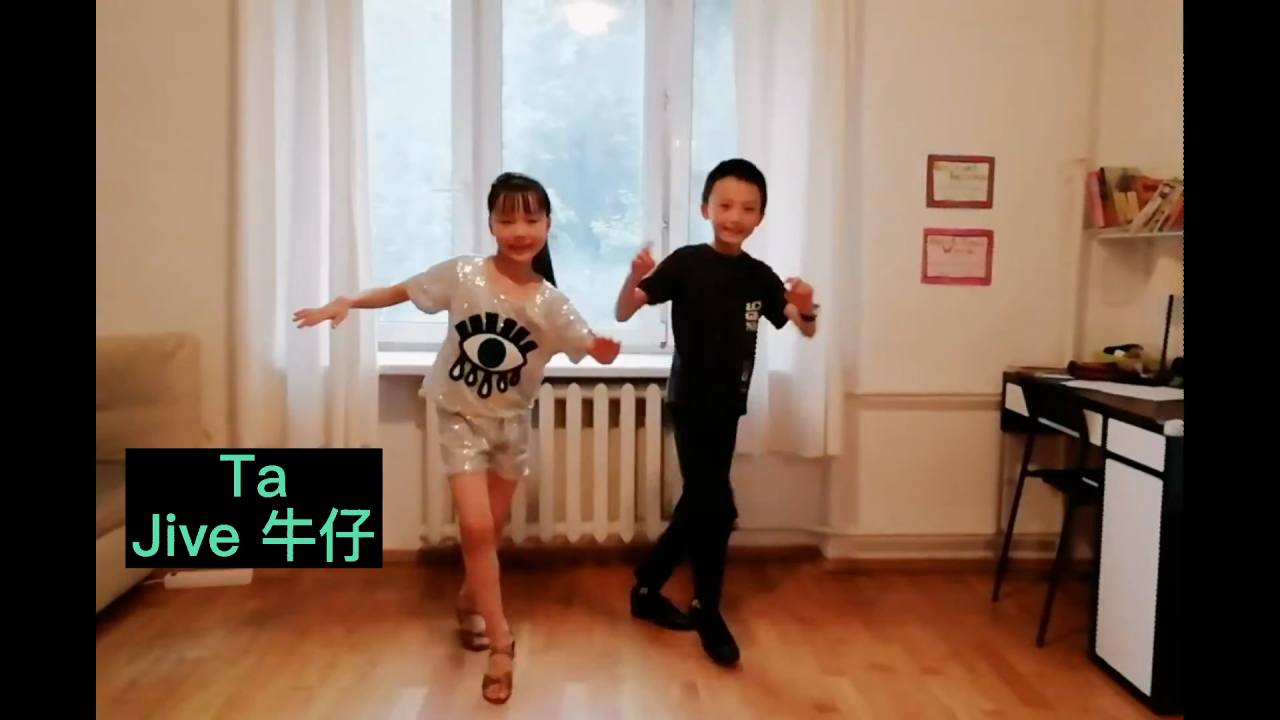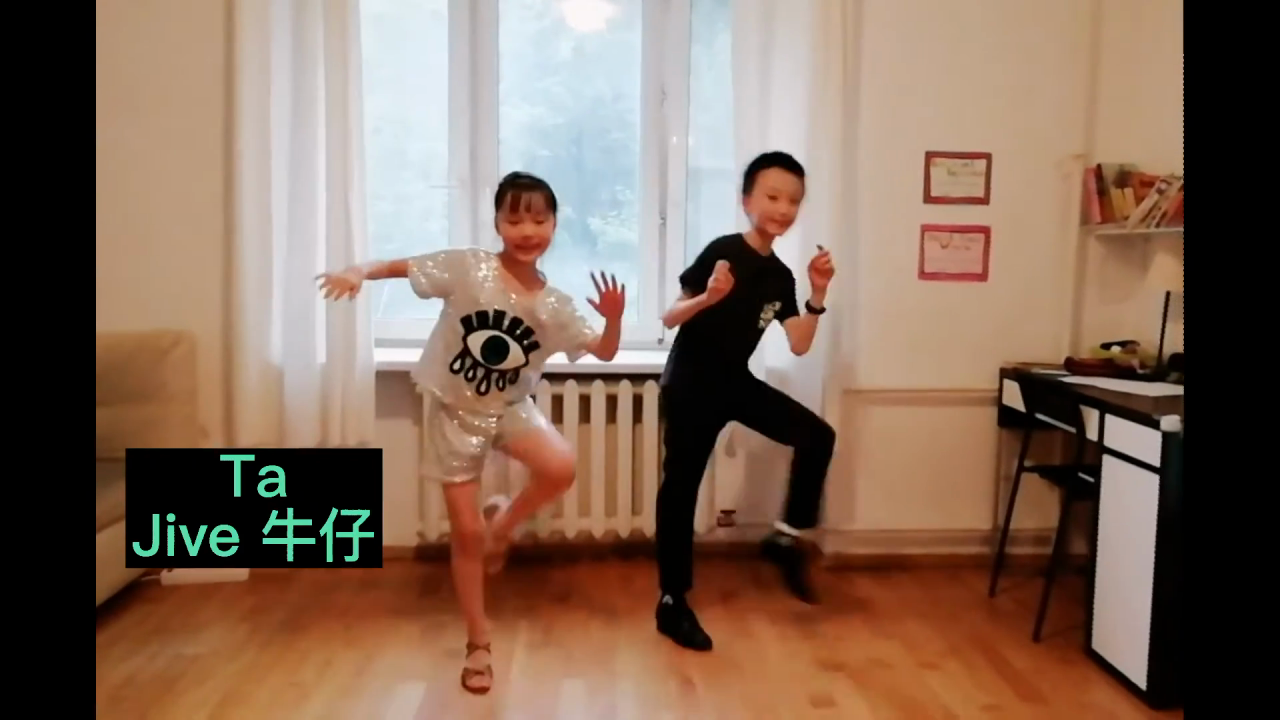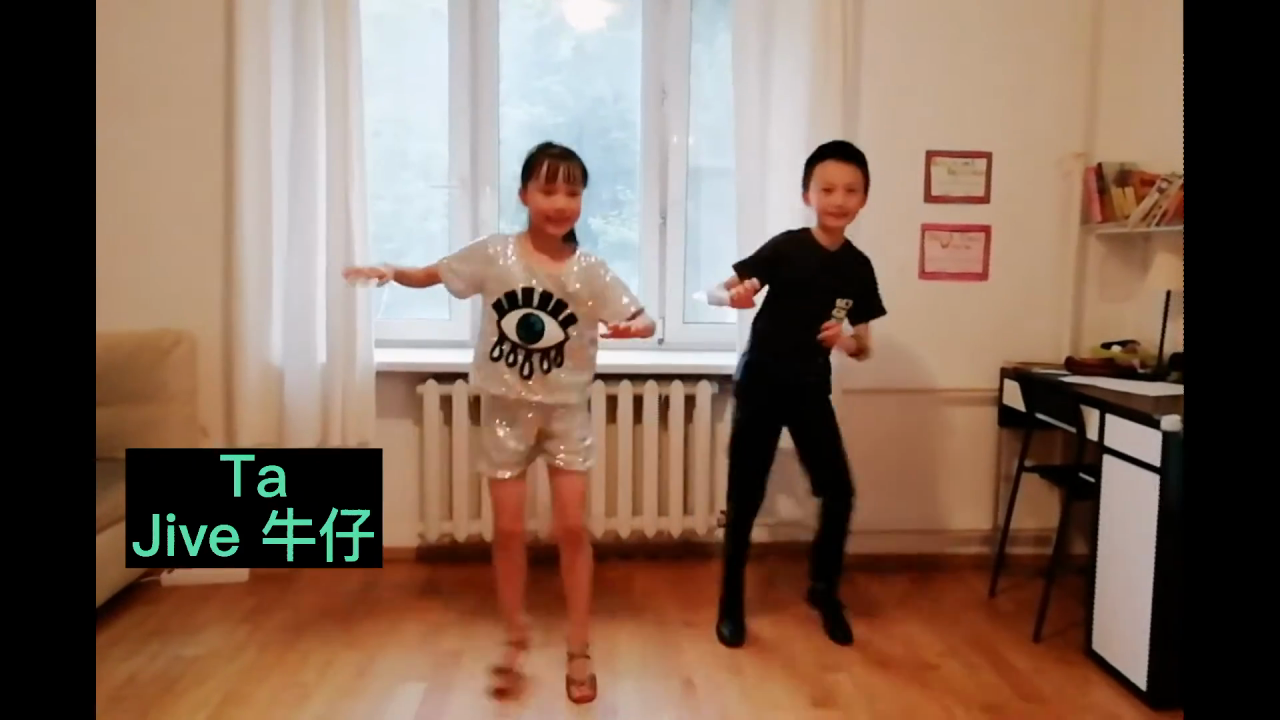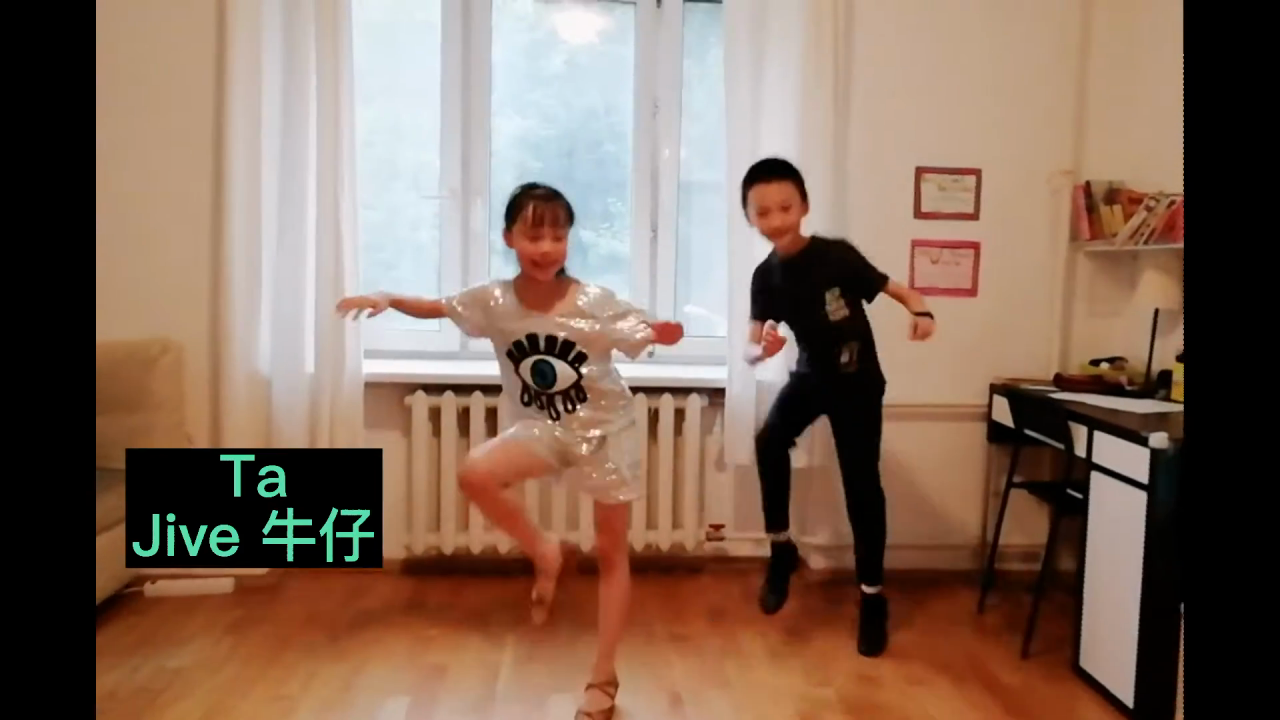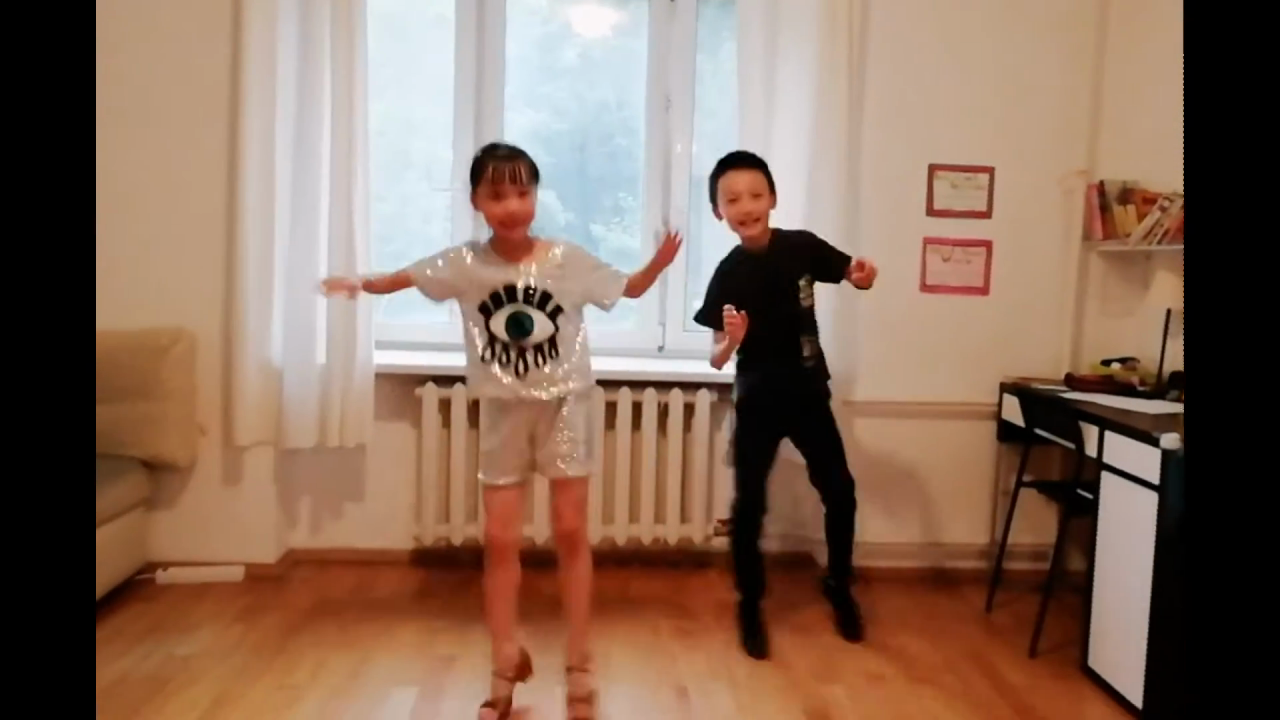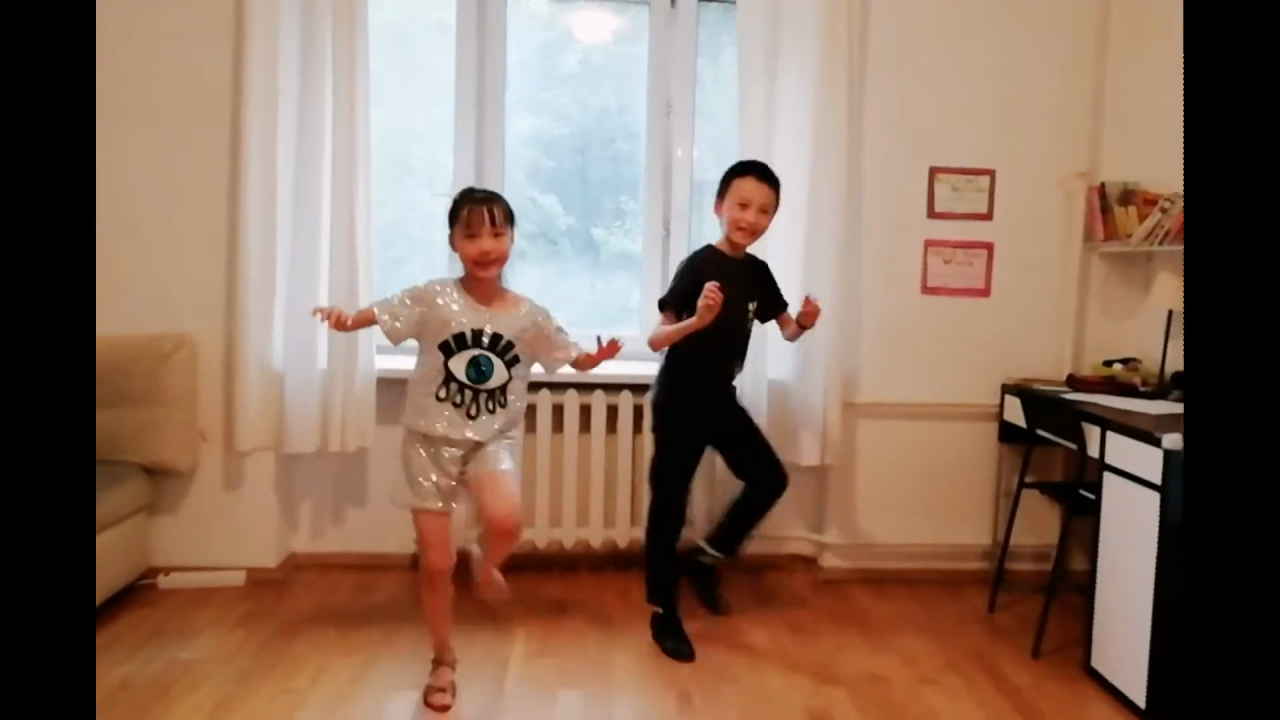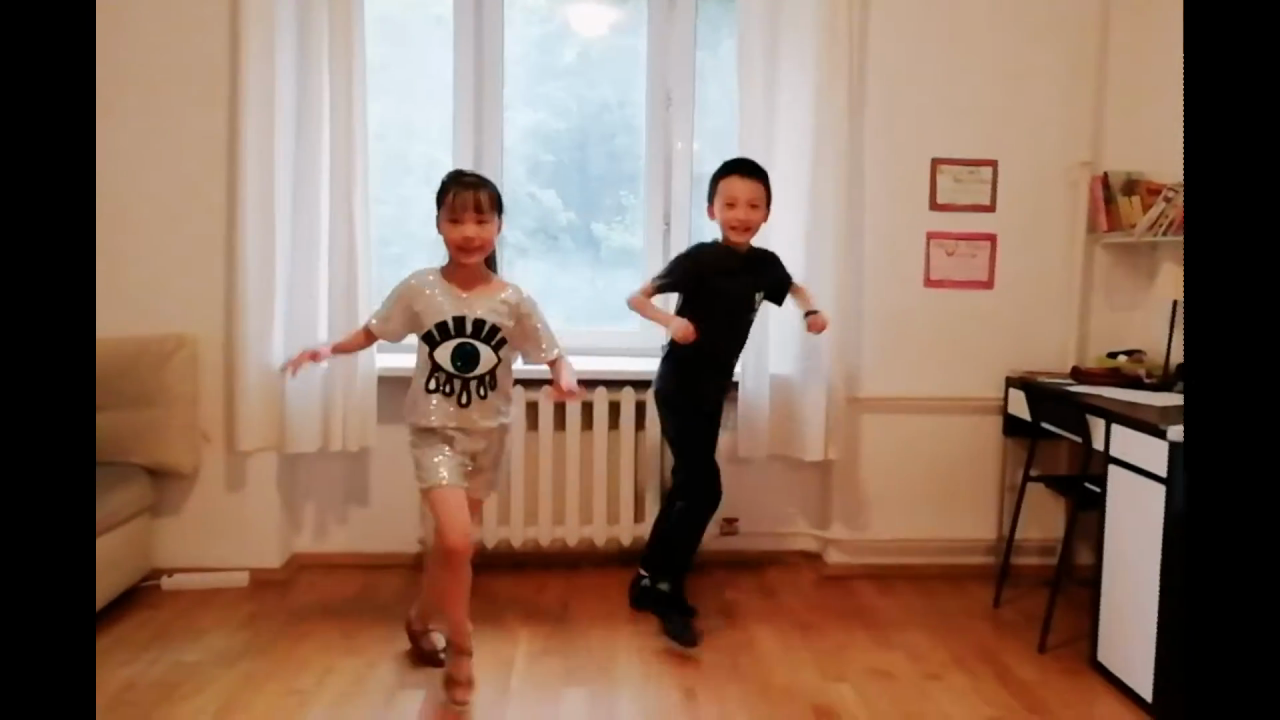
dt=0.4s
person 1, frame 1
left shoulder: (551, 303)
right shoulder: (460, 274)
left elbow: (596, 351)
right elbow: (400, 292)
left wrist: (606, 349)
right wrist: (346, 302)
left hip: (511, 422)
right hip: (460, 419)
left knee: (491, 529)
right knee: (476, 529)
left ankle: (470, 604)
right ankle: (500, 642)
person 1, frame 2
left shoulder: (554, 304)
right shoulder: (465, 267)
left elbow: (603, 351)
right elbow: (401, 266)
left wrist: (613, 320)
right wrist: (358, 271)
left hip: (510, 410)
right hip: (454, 412)
left knee: (562, 468)
right knee: (467, 532)
left ankle: (504, 519)
right ankle: (478, 641)
person 1, frame 3
left shoulder: (592, 272)
right shoulder: (494, 254)
left elbow: (644, 322)
right elbow: (430, 275)
left wrist: (630, 328)
right wrist: (388, 270)
left hip: (565, 409)
right hip: (505, 407)
left knee: (572, 528)
right knee: (510, 531)
left ankle: (579, 650)
right ankle: (514, 641)
person 1, frame 4
left shoulder: (596, 304)
right shoulder: (493, 300)
left elbow: (654, 334)
right elbow: (434, 307)
left wrist: (666, 335)
right wrist: (387, 299)
left hip: (604, 431)
right hip: (538, 431)
left knee: (611, 555)
right knee: (473, 474)
right ankle: (542, 552)
person 1, frame 5
left shoulder: (569, 260)
right shoulder: (464, 263)
left elbow: (630, 287)
right elbow: (395, 280)
left wrist: (662, 261)
right wrist: (357, 282)
left hip: (564, 406)
right hip: (504, 413)
left knee: (570, 535)
right knee: (500, 541)
left ankle: (578, 664)
right ankle: (508, 661)
person 1, frame 6
left shoulder: (531, 316)
right shoulder: (431, 298)
left elbow: (575, 361)
right elbow: (363, 319)
left wrist: (598, 357)
right wrist: (340, 317)
left hip: (491, 440)
right hip: (431, 440)
left knee: (506, 519)
right knee: (436, 563)
left ankle: (484, 564)
right ankle: (443, 660)
person 1, frame 7
left shoulder: (514, 301)
right shoulder: (418, 289)
left elbow: (553, 356)
right elbow: (366, 336)
left wrist: (564, 377)
right wrist: (325, 350)
left hip: (487, 435)
right hip: (434, 433)
left knee: (454, 545)
right knee: (455, 544)
left ankle: (421, 620)
right ankle: (460, 647)
person 2, frame 1
left shoulder: (760, 276)
right shoulder: (686, 262)
left elbow: (805, 329)
right elbow: (622, 313)
left wrist: (805, 307)
right wrist: (635, 278)
left hip: (728, 408)
right hip: (690, 406)
left knee: (700, 507)
right knee: (718, 509)
left ankle: (646, 588)
right ankle: (707, 612)
person 2, frame 2
left shoulder: (781, 276)
right shoulder: (723, 253)
left elbow: (800, 344)
right elbow: (669, 316)
left wrist: (818, 294)
right wrist: (709, 296)
left hip: (737, 383)
right hip: (689, 385)
left knee: (817, 437)
right knee: (680, 489)
left ankle: (787, 539)
right ankle: (673, 602)
person 2, frame 3
left shoulder: (859, 269)
right shoulder: (785, 249)
left elbow: (864, 346)
right elbow: (716, 292)
left wrist: (851, 339)
right wrist: (735, 295)
left hip: (811, 389)
right hip: (760, 383)
left knee: (838, 488)
right knee: (746, 492)
left ankle: (825, 589)
right ankle: (732, 597)
person 2, frame 4
left shoulder: (837, 256)
right shoulder: (766, 275)
left elbow: (898, 291)
right elbow: (752, 345)
left wrist: (922, 315)
right wrist: (760, 350)
left hip: (858, 382)
right hip: (811, 375)
left knee: (863, 487)
right knee: (770, 440)
left ankle: (872, 595)
right ankle: (781, 549)
person 2, frame 5
left shoulder: (802, 246)
right shoulder: (728, 275)
left elbow: (853, 274)
right elbow: (718, 360)
left wrist: (862, 274)
right wrist: (730, 341)
left hip: (809, 391)
right hip: (757, 399)
left knee: (839, 488)
right knee: (749, 502)
left ankle: (838, 586)
right ankle: (749, 604)
person 2, frame 6
left shoulder: (758, 273)
right shoulder: (699, 266)
left elbow: (787, 329)
right elbow: (656, 339)
left wrist: (804, 322)
right wrist: (698, 319)
left hip: (719, 396)
right hip: (678, 400)
left knee: (769, 477)
right knee: (668, 504)
left ankle: (705, 559)
right ankle: (663, 613)
person 2, frame 7
left shoulder: (765, 264)
right shoulder: (700, 259)
left elbow: (794, 289)
right elbow: (637, 298)
left wrist: (813, 313)
right wrist: (671, 321)
left hip: (712, 391)
right hip: (680, 390)
left knee: (691, 490)
right knee: (703, 489)
left ankle: (650, 579)
right ankle: (665, 587)
